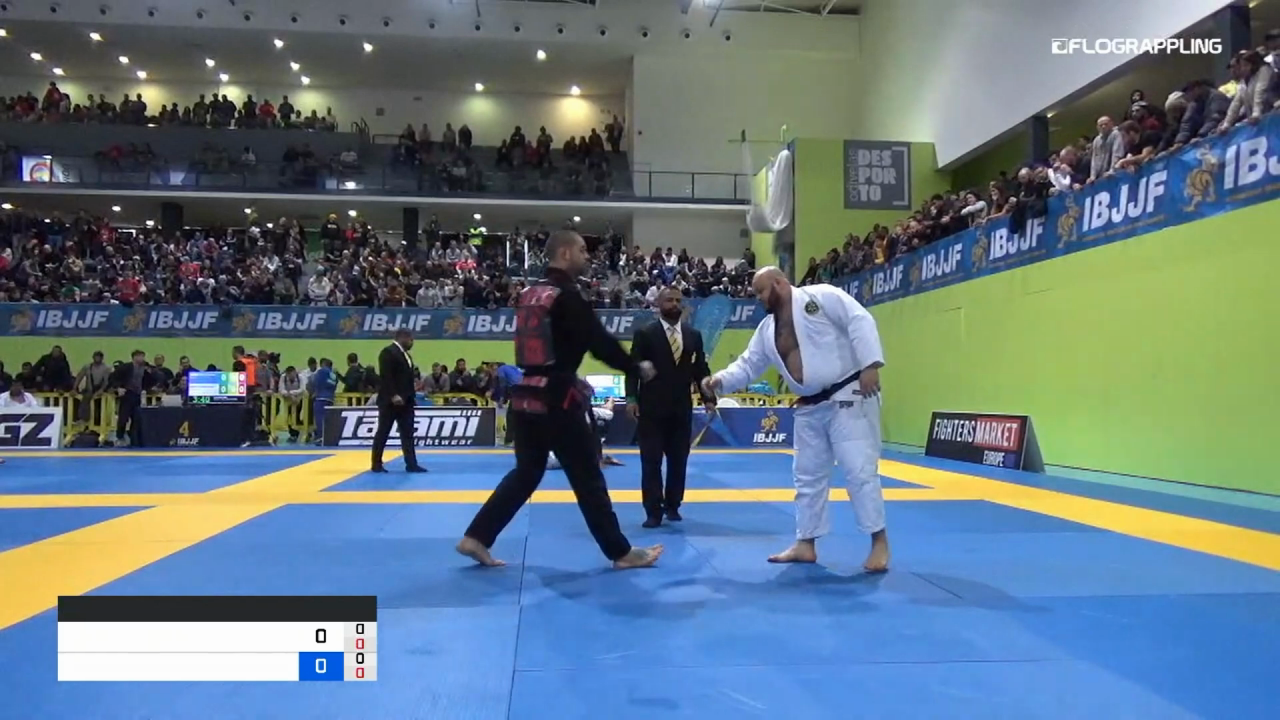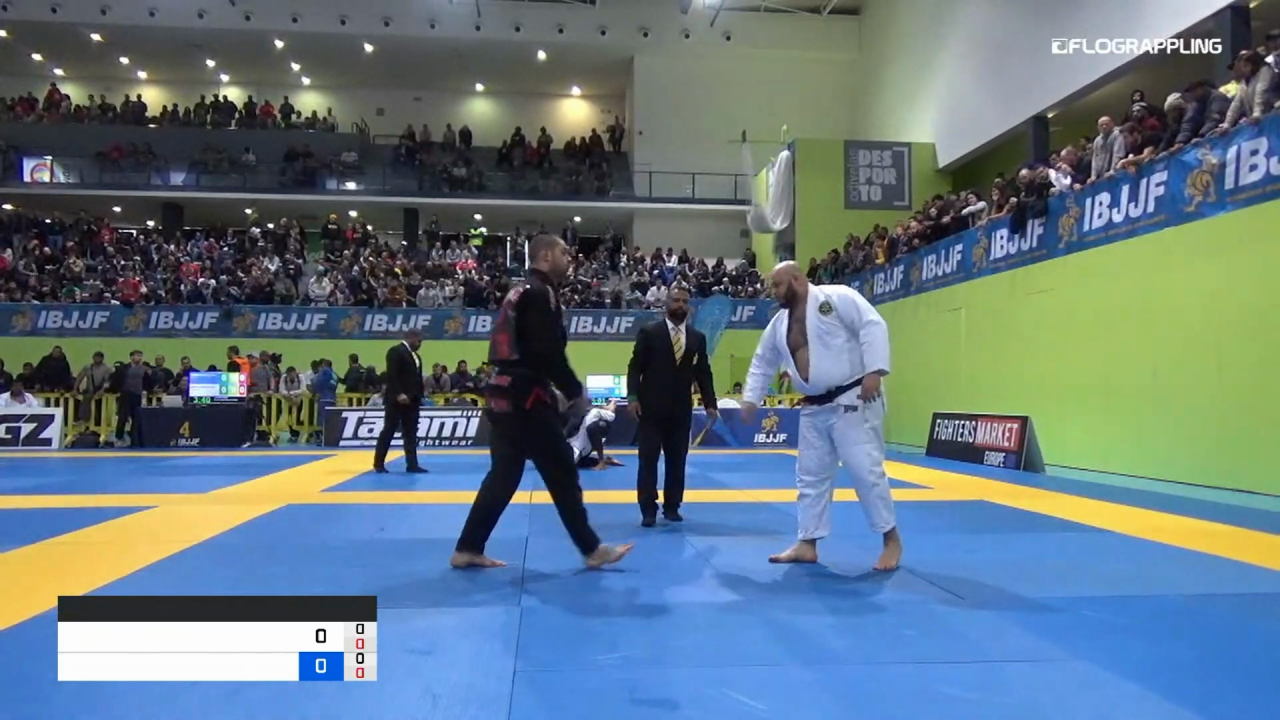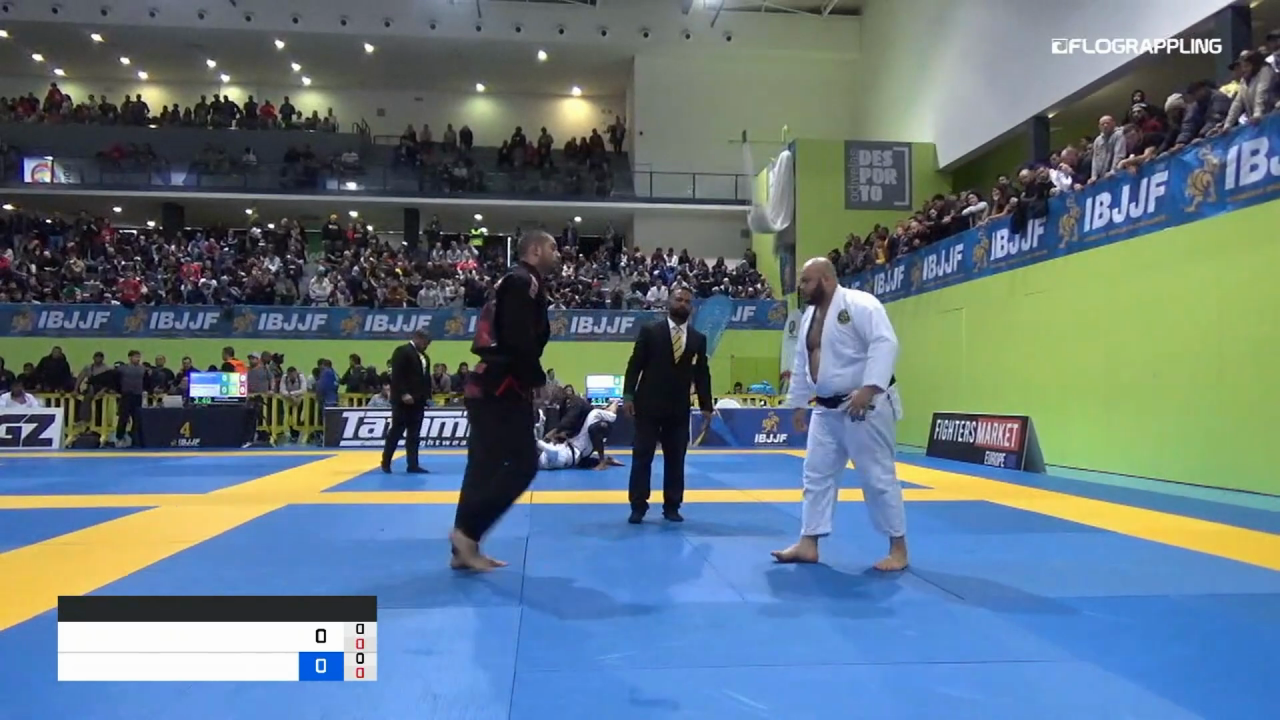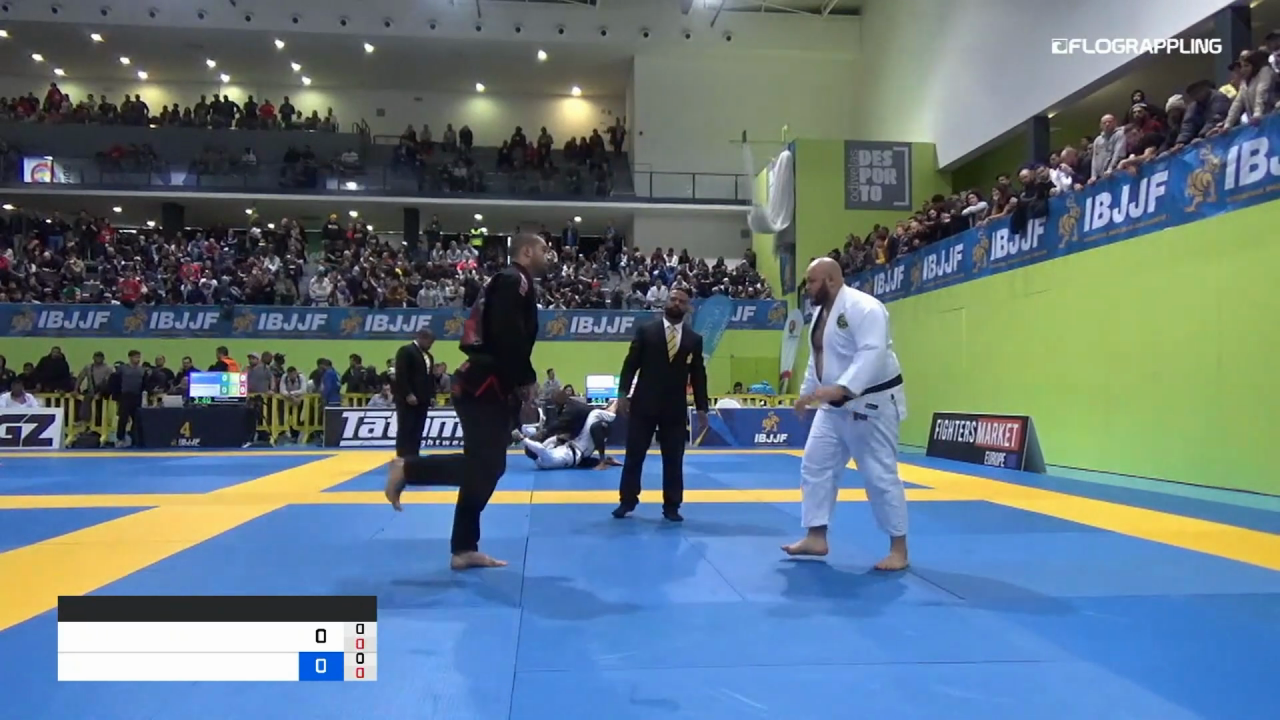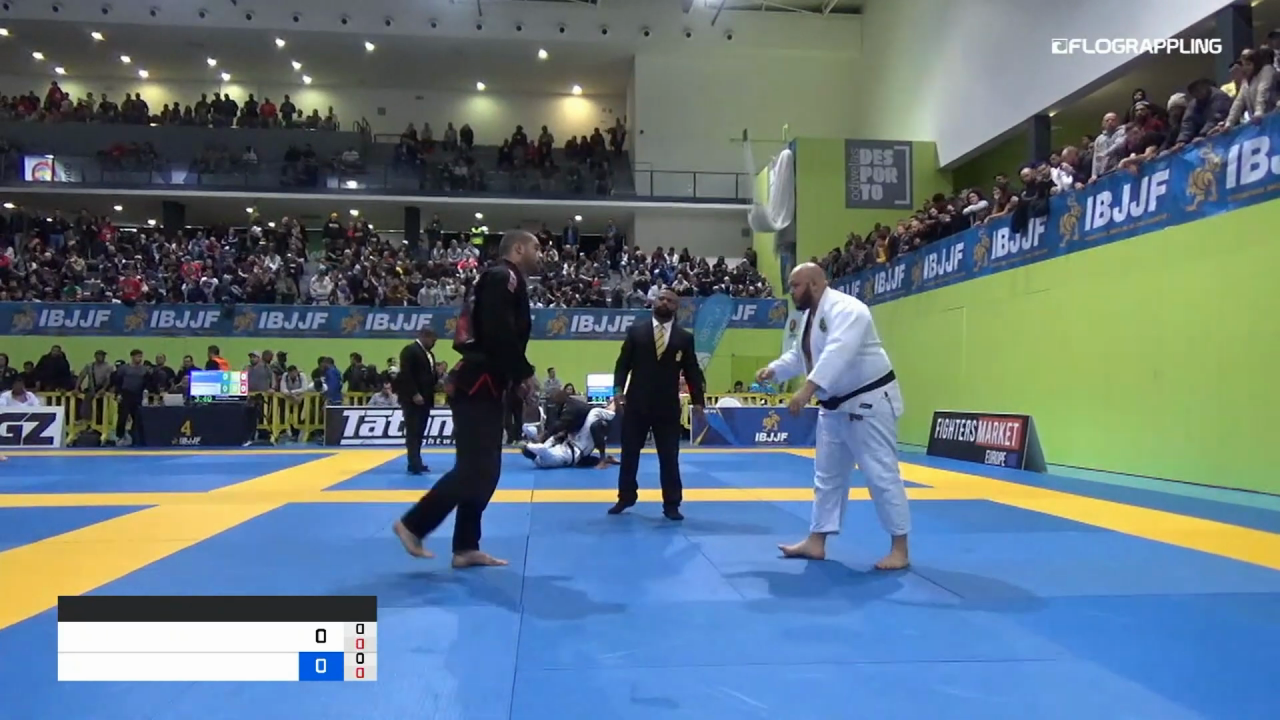
dt=0.2s
person 1, frame 1
left shoulder: (530, 294)
right shoulder: (566, 295)
right elbow: (598, 340)
left wrist: (569, 379)
right wrist: (637, 368)
left hip: (525, 394)
right hip: (555, 398)
left knee: (526, 472)
right knee: (587, 477)
left ankle: (476, 538)
right ankle: (621, 552)
person 1, frame 2
left shoulder: (522, 292)
right shoulder: (540, 293)
right elbow: (548, 351)
left wrist: (547, 385)
right wrist: (575, 391)
left hip: (502, 393)
right hip: (524, 396)
left knee: (504, 474)
right knee: (562, 473)
left ankle: (467, 549)
right ankle: (592, 549)
person 1, frame 3
left shoulder: (516, 283)
right shoulder: (523, 282)
right elbow: (519, 341)
left wrist: (529, 381)
right wrist: (537, 380)
left hip: (489, 383)
right hip: (500, 386)
left knee: (487, 467)
right knee: (522, 464)
left ankle: (465, 548)
right ankle: (468, 533)
person 1, frame 4
left shoulder: (512, 284)
right shoulder: (513, 281)
right elbow: (507, 338)
left wrist: (518, 384)
right wrist: (526, 379)
left hip: (486, 384)
right hip: (484, 385)
left knee: (482, 465)
right knee: (487, 464)
left ankle: (465, 549)
right ankle: (409, 469)
person 1, frame 5
left shoulder: (506, 282)
right shoulder: (503, 278)
right elbow: (499, 334)
left wrist: (516, 377)
right wrist: (523, 372)
left hip: (483, 385)
right hip: (478, 385)
left knee: (482, 469)
right knee: (478, 469)
left ankle: (466, 548)
right ankle: (413, 524)
person 2, frame 1
left shoulder: (823, 296)
right shoulder: (768, 328)
left elbow: (860, 322)
right elbow: (748, 365)
left wrist: (870, 366)
right wrist: (720, 379)
left hip: (850, 396)
right hip: (811, 407)
left knee: (859, 469)
right knee: (808, 475)
left ankle: (879, 541)
right ankle: (806, 544)
person 2, frame 2
left shoulder: (837, 297)
right shoulder: (780, 322)
left elbow: (872, 327)
right elbow: (763, 362)
left wrist: (874, 372)
right wrist: (750, 398)
left hip: (854, 400)
right hip: (816, 407)
left knee: (865, 470)
right knee: (811, 475)
left ankle: (891, 542)
right ankle: (806, 545)
person 2, frame 3
left shoulder: (859, 304)
right shoulder: (810, 316)
left elbow: (884, 344)
right elbow: (802, 362)
left wrist: (869, 388)
right wrist: (795, 403)
left hip: (865, 407)
right hip: (828, 408)
left knee: (877, 476)
right knee: (817, 474)
left ankle: (898, 547)
right ankle: (808, 543)
person 2, frame 4
left shoulder: (863, 307)
right shoulder: (821, 312)
left elbow: (872, 354)
left wrist: (838, 389)
right wrist: (807, 392)
left hip: (870, 404)
right hip: (836, 406)
left knee: (879, 476)
right knee: (816, 466)
left ankle: (899, 548)
right ankle: (816, 536)
person 2, frame 5
left shoulder: (843, 309)
right shoulder: (811, 315)
left elbow: (839, 352)
right elbow: (800, 354)
left wrist: (808, 387)
right wrist: (774, 369)
left hip: (868, 402)
right hip: (835, 406)
left knee: (880, 473)
right knee: (828, 474)
left ankle: (900, 547)
right ankle: (816, 541)
person 3, frame 1
left shoulder: (694, 335)
right shoulder: (645, 334)
left elbow: (700, 370)
left wrist: (708, 398)
right wrist: (632, 398)
left hip: (681, 409)
right hip: (651, 409)
left knee: (679, 460)
right knee: (651, 460)
left ankle: (672, 505)
right ankle: (653, 511)
person 3, frame 2
left shoulder: (697, 338)
right shoulder: (649, 333)
left elbow: (703, 372)
right elbow: (635, 367)
left wrist: (710, 403)
right wrist: (633, 396)
left hip: (680, 409)
right hip: (651, 407)
left knee: (677, 460)
right knee: (648, 458)
left ankle: (672, 506)
right ankle: (649, 509)
person 3, frame 3
left shoulder: (698, 339)
right shoulder: (649, 331)
left elbow: (702, 374)
right elbow: (634, 365)
left wrist: (706, 406)
right wrist: (628, 395)
left hip: (679, 409)
right hip: (649, 405)
left knee: (675, 459)
right knee: (642, 456)
left ankle: (672, 506)
right ankle: (638, 506)
person 3, frame 4
left shoulder: (694, 339)
right shoulder: (645, 331)
left elbow: (698, 375)
right elbow: (630, 364)
left wrist: (701, 406)
right wrist: (623, 393)
left hip: (675, 408)
right hip: (644, 404)
left knee: (674, 459)
right knee: (634, 454)
left ankle: (672, 506)
right ankle: (628, 500)
person 3, frame 5
left shoulder: (685, 337)
right shoulder: (636, 331)
left elbow: (693, 371)
right elbow: (623, 363)
left wrist: (698, 400)
right wrist: (619, 389)
left hip: (667, 406)
right hip: (636, 403)
left knee: (669, 457)
right knee: (629, 452)
left ankle: (671, 504)
right ankle: (626, 497)
